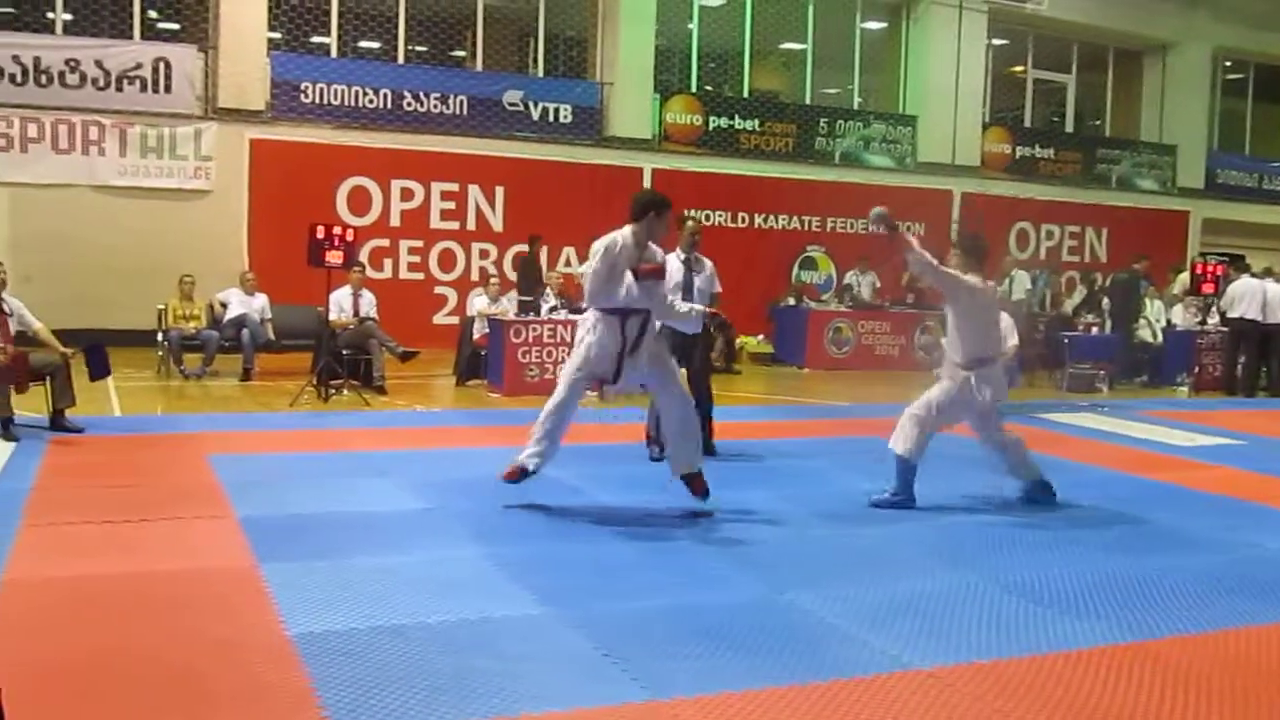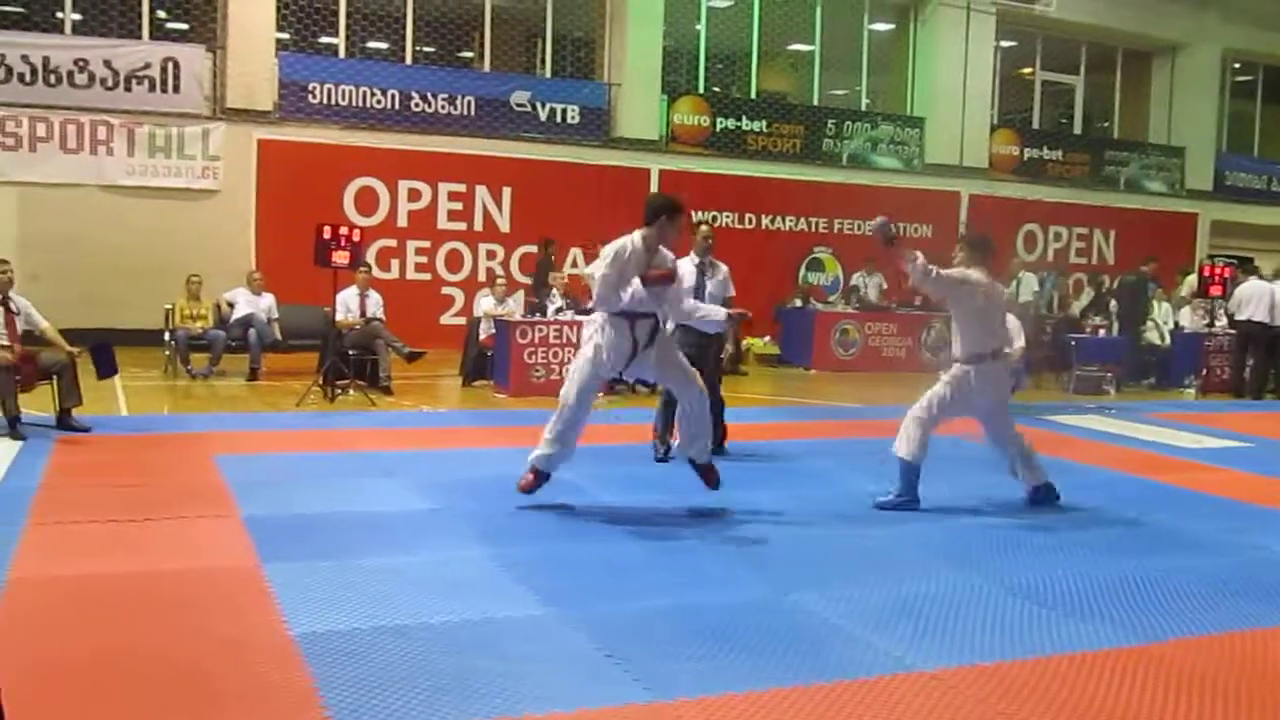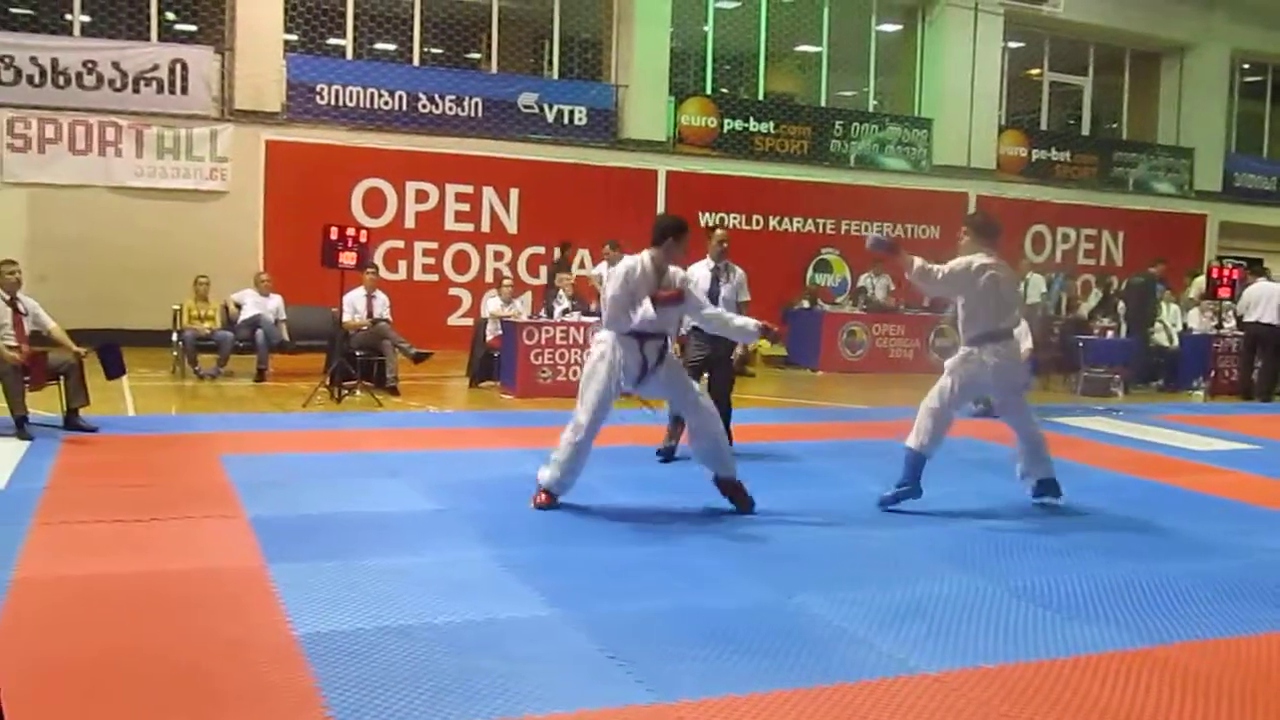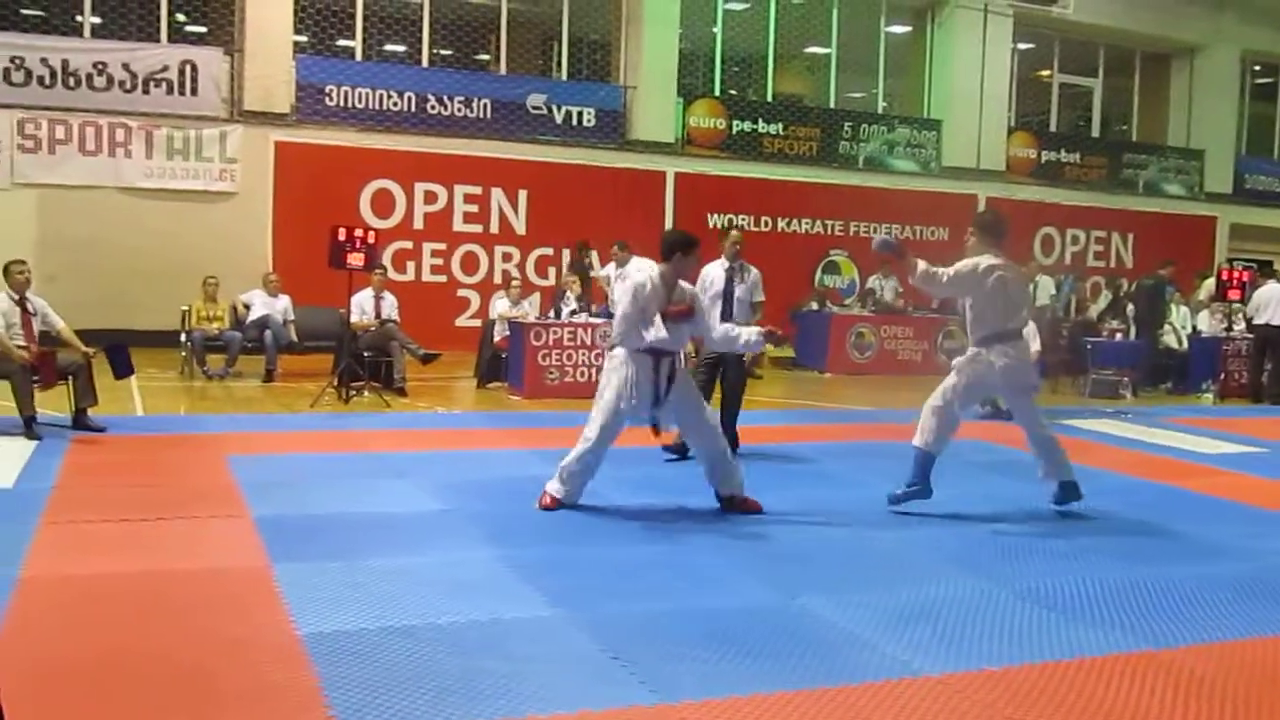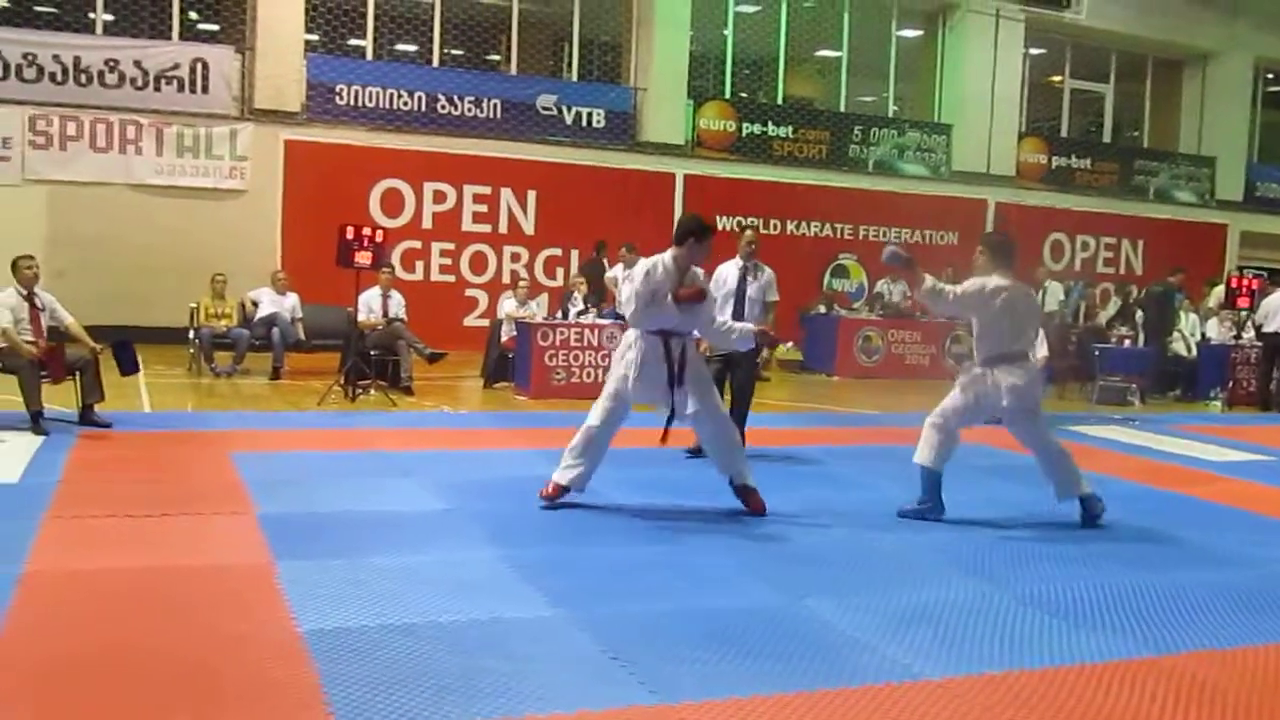
dt=0.1s
person 1, frame 1
left shoulder: (655, 256)
right shoulder: (610, 246)
left elbow: (661, 305)
right elbow: (593, 293)
left wrist: (699, 314)
right wrist: (635, 279)
left hip: (640, 334)
right hip: (602, 330)
left knee: (677, 397)
right knee: (566, 396)
left ankle: (688, 468)
right ankle: (529, 460)
person 1, frame 2
left shoulder: (665, 259)
right shoulder: (619, 250)
left elbow: (679, 306)
right elbow: (602, 298)
left wrist: (725, 315)
right wrist: (646, 284)
left hip: (649, 335)
right hip: (610, 331)
left knee: (693, 391)
right knee: (576, 398)
left ankle: (699, 456)
right ankle: (541, 465)
person 1, frame 3
left shoulder: (677, 279)
right shoulder: (628, 270)
left elbow: (708, 315)
right elbow: (612, 318)
left wrist: (755, 328)
right wrist: (653, 304)
left hip: (655, 354)
right hip: (618, 351)
left knee: (701, 411)
right knee: (588, 419)
left ankle: (726, 477)
right ankle: (551, 484)
person 1, frame 4
left shoulder: (687, 294)
right shoulder: (637, 286)
left elbow: (714, 333)
right elbow: (623, 335)
left wrist: (759, 336)
right wrist: (665, 320)
left hip: (667, 370)
right hip: (630, 367)
left knee: (705, 432)
right knee: (599, 432)
left ankle: (730, 493)
right ankle: (560, 490)
person 1, frame 5
left shoulder: (698, 279)
right shoulder: (650, 269)
left elbow: (713, 327)
right elbow: (635, 315)
left wrist: (752, 334)
right wrist: (675, 302)
left hip: (680, 354)
right hip: (643, 350)
left knee: (714, 419)
right knee: (606, 415)
left ankle: (741, 483)
right ankle: (565, 478)
person 2, frame 1
left shoulder: (964, 286)
right shoulder: (988, 291)
left elbow: (930, 269)
left wrist: (898, 235)
left hip: (968, 379)
right hip: (989, 377)
left knee: (915, 420)
right knee: (994, 436)
left ankle: (903, 490)
right ankle: (1038, 485)
person 2, frame 2
left shoulder: (966, 282)
right shoulder: (996, 290)
left elbow: (930, 276)
left hip: (972, 374)
right hip: (995, 371)
left knee: (918, 420)
right knee: (1004, 435)
left ankle: (906, 493)
right ankle: (1042, 488)
person 2, frame 3
left shoulder: (969, 267)
right shoulder: (1008, 272)
left elbow: (933, 278)
right elbow: (1014, 313)
left wrist: (899, 254)
left hip: (979, 356)
right hip: (1006, 353)
left knee: (934, 410)
right knee: (1021, 419)
left ankle: (909, 482)
right ankle: (1045, 480)
person 2, frame 4
left shoulder: (977, 268)
right shoulder: (1016, 273)
left elbow: (939, 281)
right elbow: (1023, 313)
left wrist: (904, 257)
left hip: (987, 356)
right hip: (1016, 354)
left knee: (939, 408)
right knee: (1032, 421)
left ankle: (919, 481)
right ankle: (1065, 483)
person 2, frame 5
left shoulder: (982, 288)
right shoulder: (1026, 292)
left elbow: (945, 298)
right elbow: (1032, 332)
left wrist: (914, 272)
left hip: (990, 378)
right hip: (1023, 376)
left knee: (939, 424)
right knee: (1044, 442)
left ankle: (930, 499)
right ankle: (1086, 501)
person 3, frame 1
left shoulder: (707, 266)
right shoulder: (666, 263)
left elbow: (714, 302)
left hip: (699, 333)
right hip: (672, 331)
left knee: (702, 389)
left ankle: (705, 439)
right ankle: (655, 442)
person 3, frame 2
left shoulder: (722, 270)
right shoulder: (679, 267)
left elbow: (728, 306)
left wrist: (730, 339)
left hip: (712, 336)
right hip: (685, 333)
left knee: (712, 391)
right knee: (672, 389)
left ankle: (716, 439)
right ankle: (662, 442)
person 3, frame 3
left shoulder: (737, 274)
right shoulder: (694, 271)
left elbow: (743, 311)
left wrist: (741, 343)
left hip: (725, 339)
right hip: (698, 337)
left knee: (721, 393)
right ankle: (671, 441)
person 3, frame 4
left shoulder: (752, 274)
right shoulder: (709, 271)
left elbow: (757, 312)
left knee: (733, 394)
right knee: (699, 388)
left ankle: (728, 442)
right ankle: (683, 440)
person 3, frame 5
left shoulder: (767, 275)
right shoulder: (723, 270)
left elbow: (770, 311)
right elbow: (709, 305)
left knee: (742, 394)
right knee: (713, 389)
